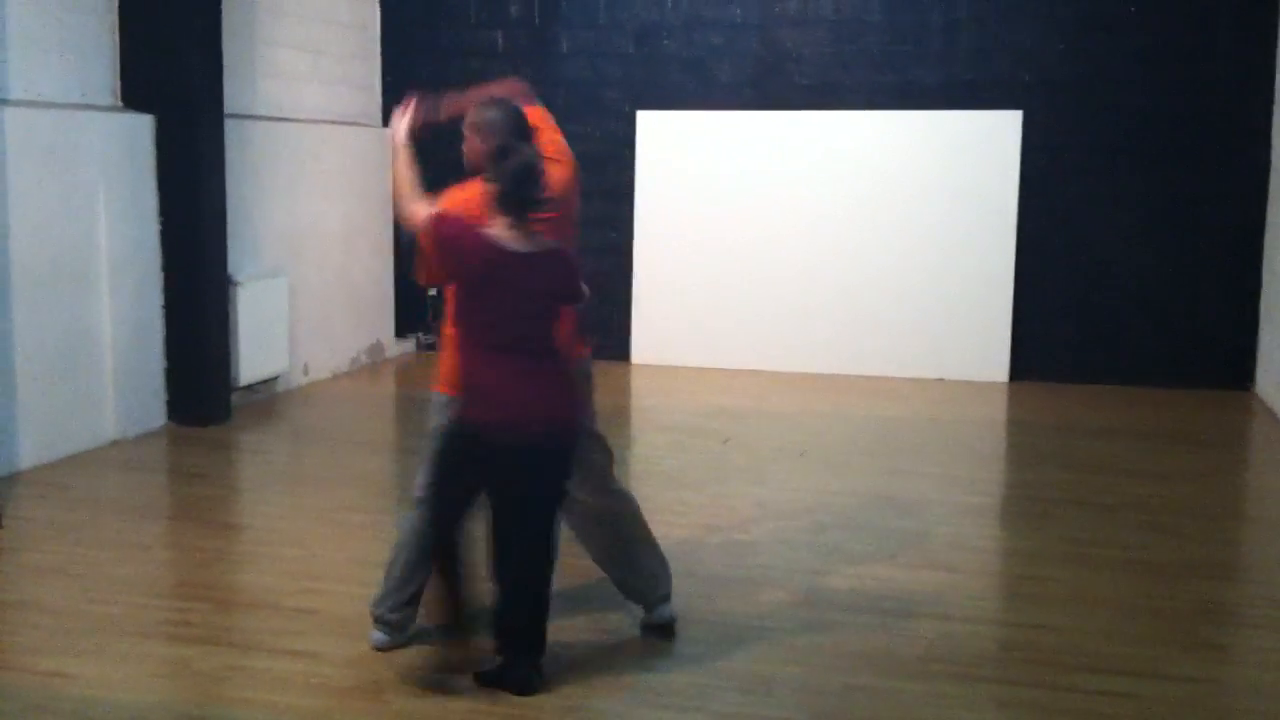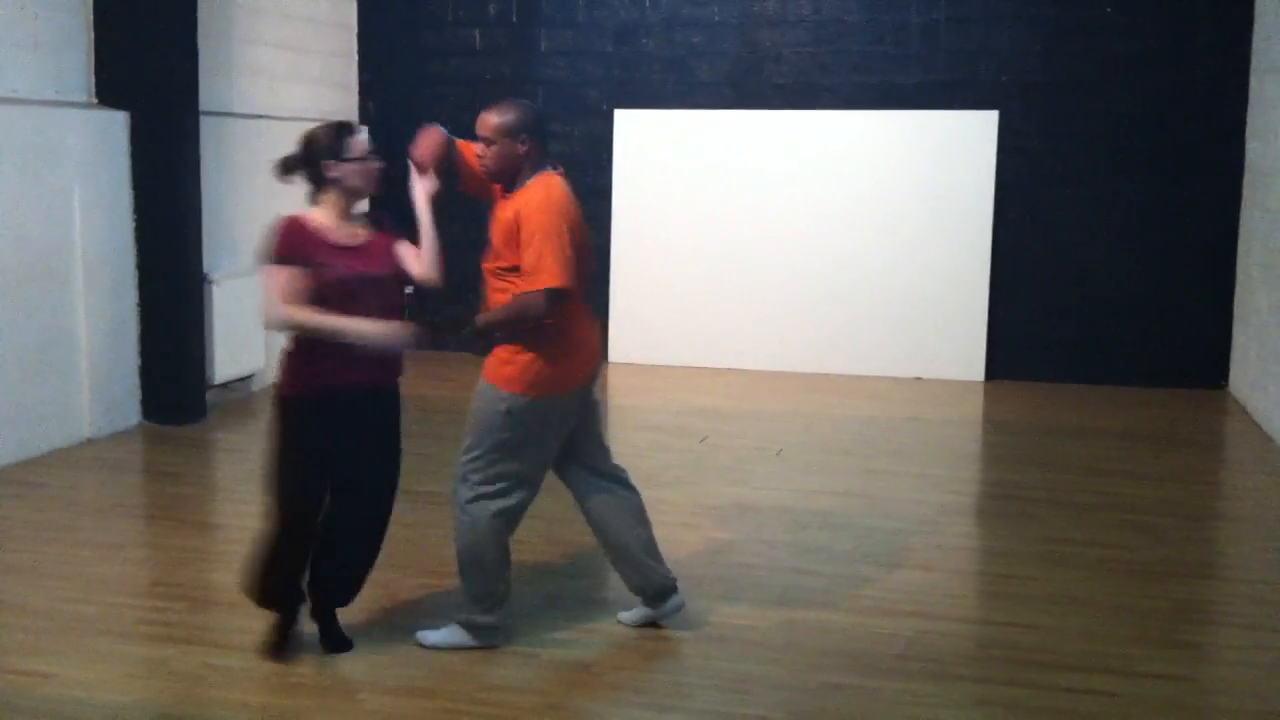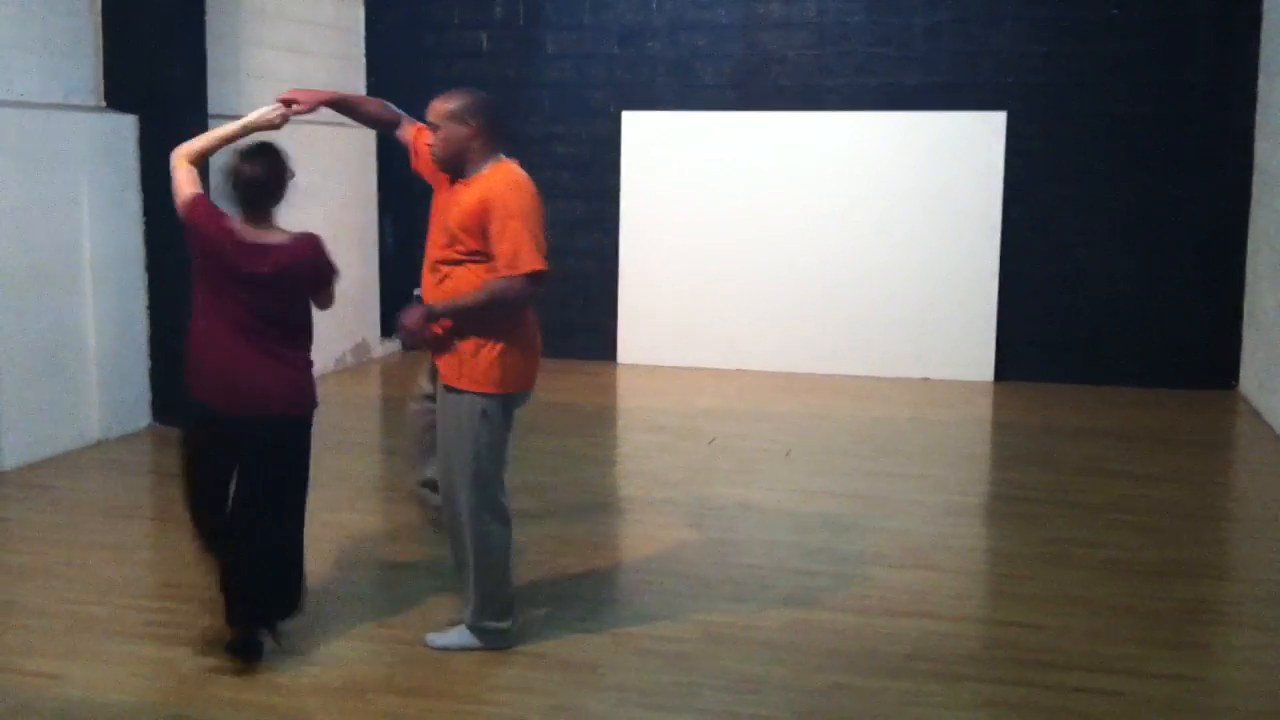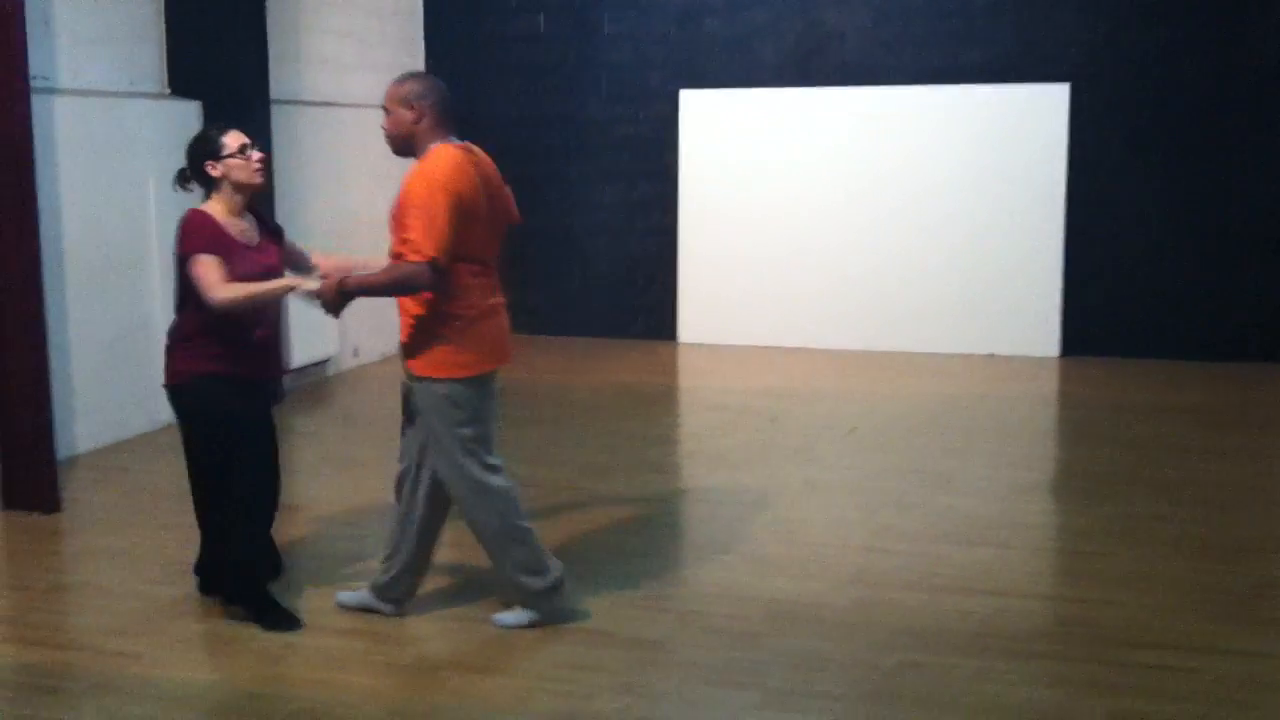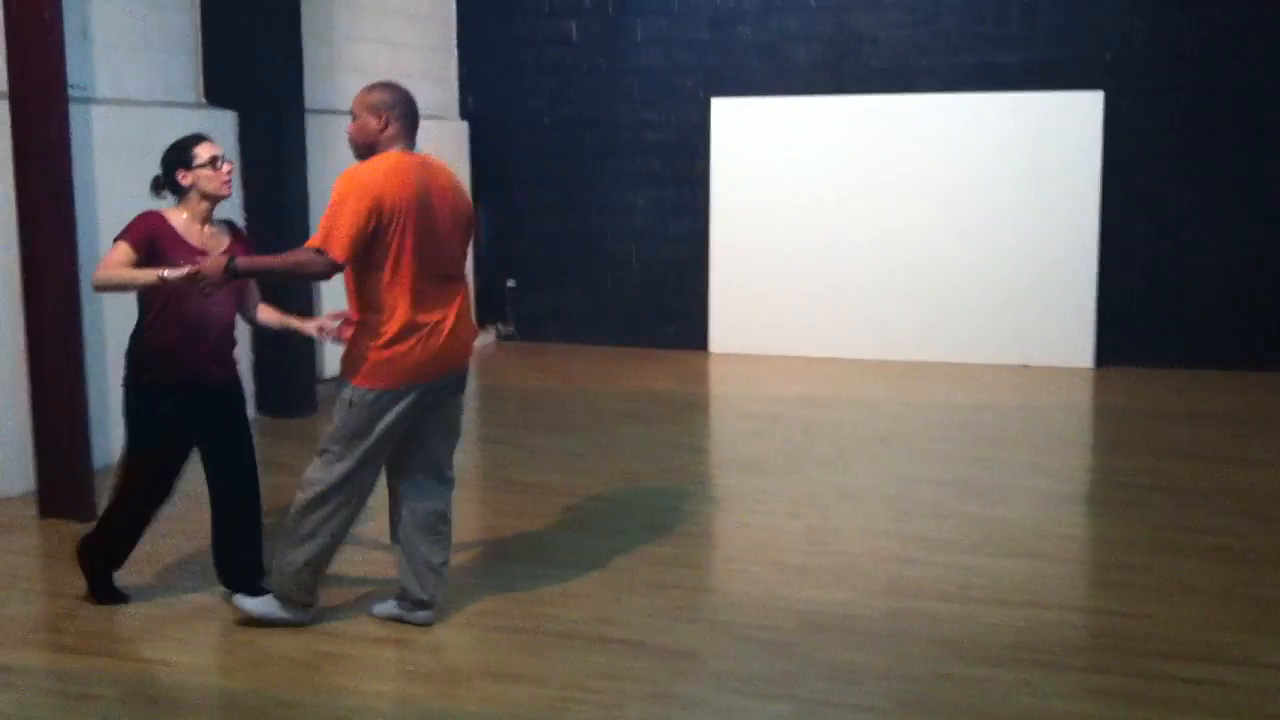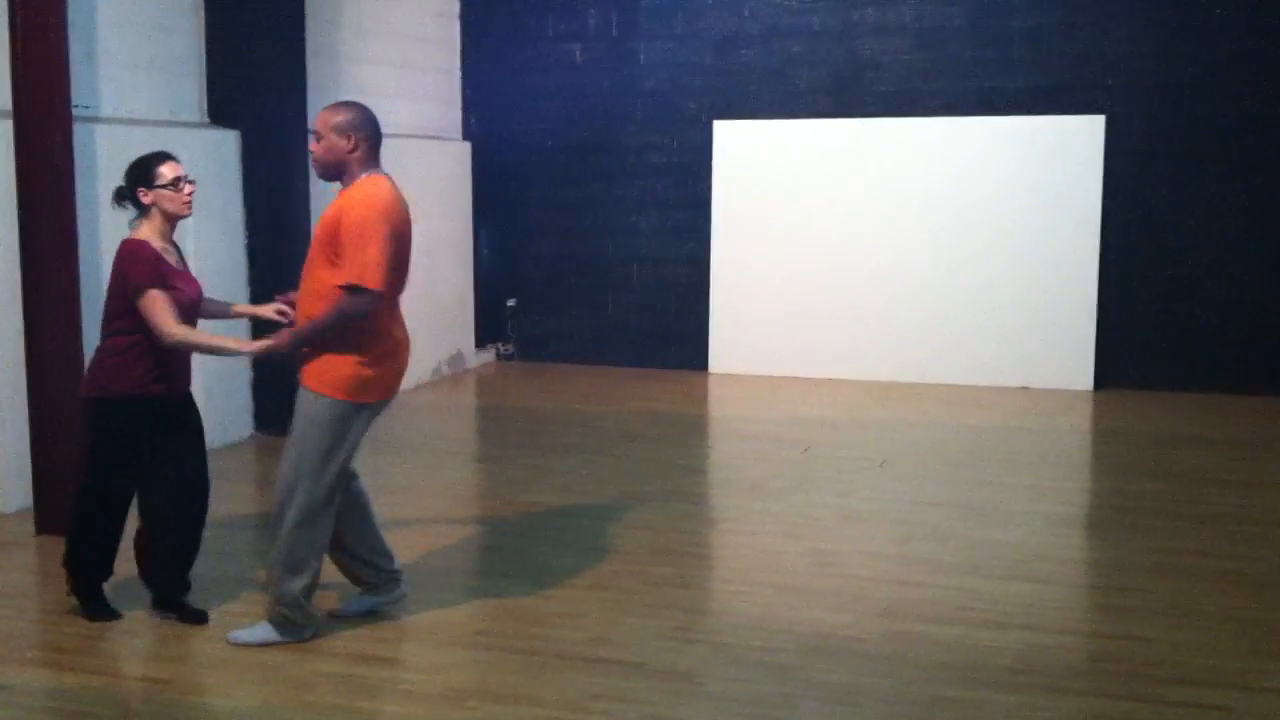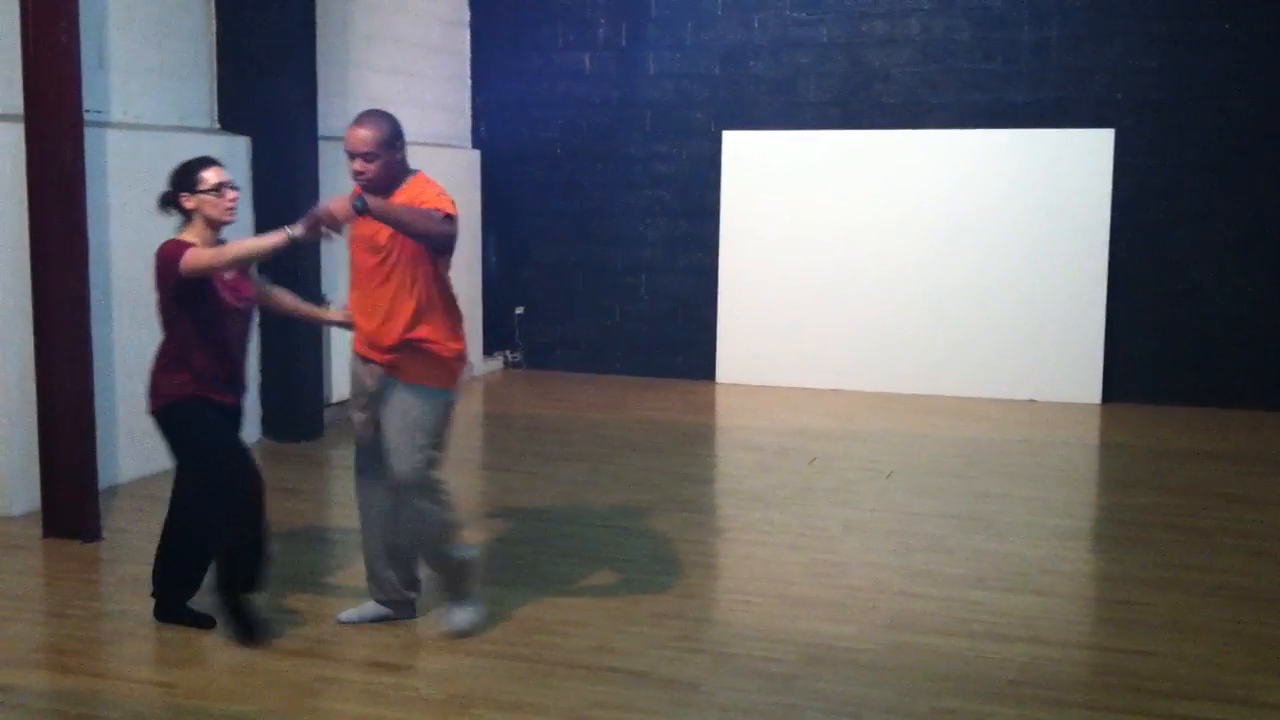
dt=0.4s
person 1, frame 1
left shoulder: (450, 209)
right shoulder: (559, 176)
left elbow: (429, 277)
right elbow: (520, 91)
right wrist: (443, 106)
left knee: (434, 498)
right knee: (594, 487)
left ankle: (391, 619)
right ankle: (655, 601)
person 1, frame 2
left shoulder: (540, 204)
right shoulder: (507, 180)
left elbow: (541, 300)
right elbow: (441, 142)
left wrist: (482, 323)
right wrist: (432, 146)
left hip: (532, 368)
right hip: (565, 364)
left knee: (483, 492)
right knee: (595, 475)
left ankle: (481, 620)
right ankle: (658, 591)
person 1, frame 3
left shoulder: (506, 189)
right shoulder: (449, 169)
left elbow: (521, 283)
right elbow: (399, 121)
left wrist: (436, 310)
right wrist: (330, 98)
left hip: (484, 364)
right hip: (451, 356)
left knee: (471, 492)
right knee: (449, 479)
left ankle: (491, 624)
right ankle: (488, 594)
person 1, frame 4
left shoulder: (429, 177)
right shoulder: (472, 161)
left elbow: (421, 273)
right elbow: (504, 223)
left wrist: (348, 287)
left hip: (449, 348)
right hip: (471, 337)
left knee: (471, 474)
right knee: (421, 468)
left ankle: (541, 587)
right ankle: (392, 586)
person 1, frame 5
left shoulder: (364, 182)
right shoulder: (448, 182)
left elbow: (320, 261)
left wrist: (235, 266)
left hip: (390, 359)
right hip: (448, 354)
left knee: (336, 475)
right knee: (425, 476)
left ankle: (292, 594)
right ankle: (420, 596)
person 1, frame 6
left shoulder: (368, 203)
right shoulder: (361, 195)
left elbow: (367, 298)
left wrist: (301, 335)
right wrist: (305, 300)
left hip: (346, 368)
right hip: (337, 362)
left knee: (301, 490)
right knee: (329, 479)
left ankle: (289, 616)
right ankle: (380, 581)
person 1, frame 7
left shoulder: (424, 195)
right shoulder: (367, 196)
left elbow: (443, 232)
left wrist: (367, 208)
left hip: (423, 360)
right hip: (368, 360)
left knee: (409, 474)
right knee: (375, 479)
left ankle: (459, 588)
right ankle: (394, 593)
person 2, frame 1
left shoulder: (466, 245)
right shoulder: (557, 262)
left elbow: (408, 202)
left wrist: (401, 137)
left hip: (485, 416)
right hip: (550, 418)
left knee: (442, 515)
right knee: (527, 536)
left ankle: (457, 616)
right ankle: (519, 659)
person 2, frame 2
left shoulder: (377, 235)
right shoulder: (297, 234)
left elbow: (429, 273)
right elbow: (284, 312)
left wrist: (422, 200)
right wrist: (367, 327)
left hip: (374, 391)
right hip: (313, 391)
left knee: (366, 507)
right knee: (301, 506)
left ankle: (327, 605)
right ankle: (282, 603)
person 2, frame 3
left shoulder: (206, 231)
right shoulder: (305, 251)
left elbow: (182, 157)
right elbow: (324, 299)
left wrist: (253, 122)
left hip: (214, 397)
right hip: (285, 401)
left knee: (209, 499)
right knee: (272, 511)
left ankle: (246, 611)
right ankle: (255, 614)
person 2, frame 4
left shoulder: (257, 223)
right shoulder: (199, 224)
left elbow: (308, 265)
right elbow: (218, 295)
left wrist: (349, 265)
right wrist: (291, 281)
left hip: (252, 372)
right hip: (204, 373)
left knee: (249, 476)
right knee: (244, 476)
left ankle: (221, 574)
right ankle: (247, 585)
person 2, frame 5
left shoulder: (233, 237)
right shoulder: (152, 227)
left elbow: (252, 307)
right elbow: (103, 277)
left wrist: (302, 324)
right wrist: (168, 275)
left hip: (216, 380)
right hip: (157, 380)
left knee: (236, 478)
right knee: (148, 481)
left ankle: (244, 577)
right ankle: (98, 565)
person 2, frame 6
left shoulder: (169, 249)
right shoulder: (138, 255)
left elbow: (191, 303)
right elbow: (170, 332)
left wrist: (253, 310)
right wrist: (245, 348)
left hip: (167, 393)
right hip: (121, 396)
left knee: (185, 491)
right knee: (108, 493)
left ankle: (169, 589)
right ankle: (87, 585)
person 2, frame 7
left shoulder: (235, 257)
right shoulder: (175, 255)
left elbow: (267, 294)
right elbow: (216, 262)
left wrist: (330, 316)
right wrist: (294, 233)
left hip: (223, 397)
right hip: (185, 398)
left knee: (200, 498)
right knee: (239, 487)
left ankle: (171, 597)
right ankle: (237, 599)
